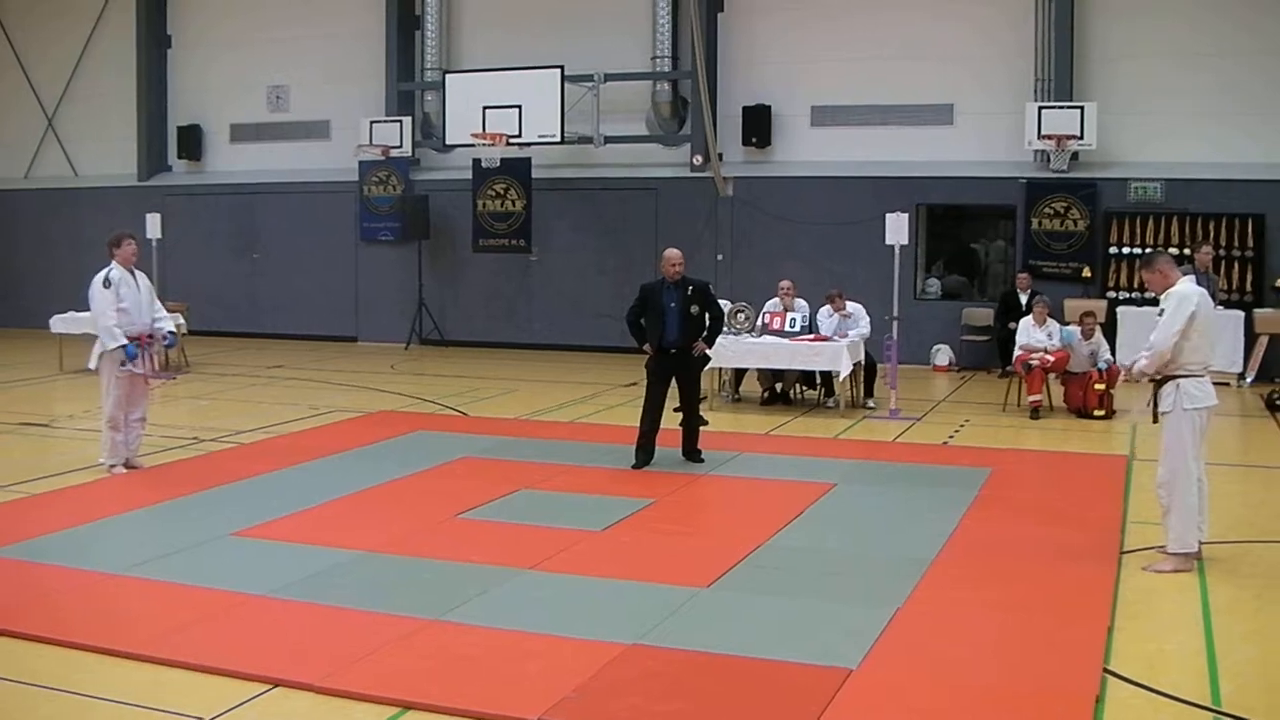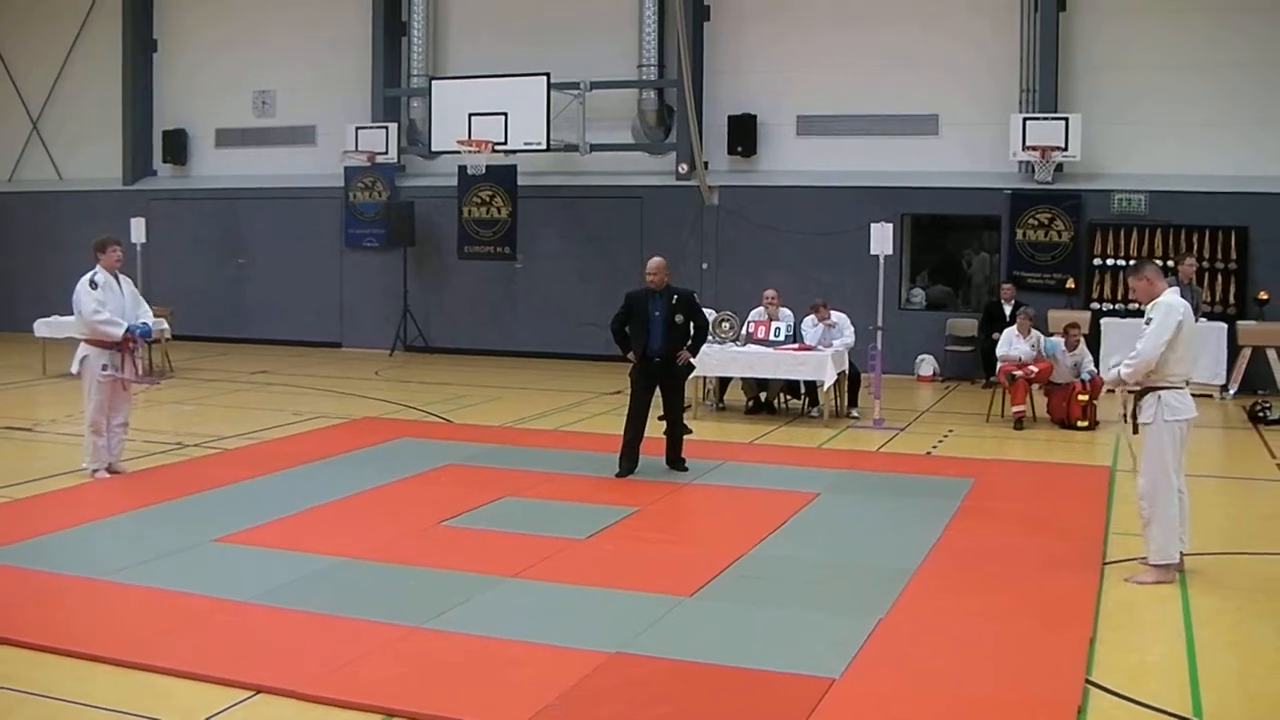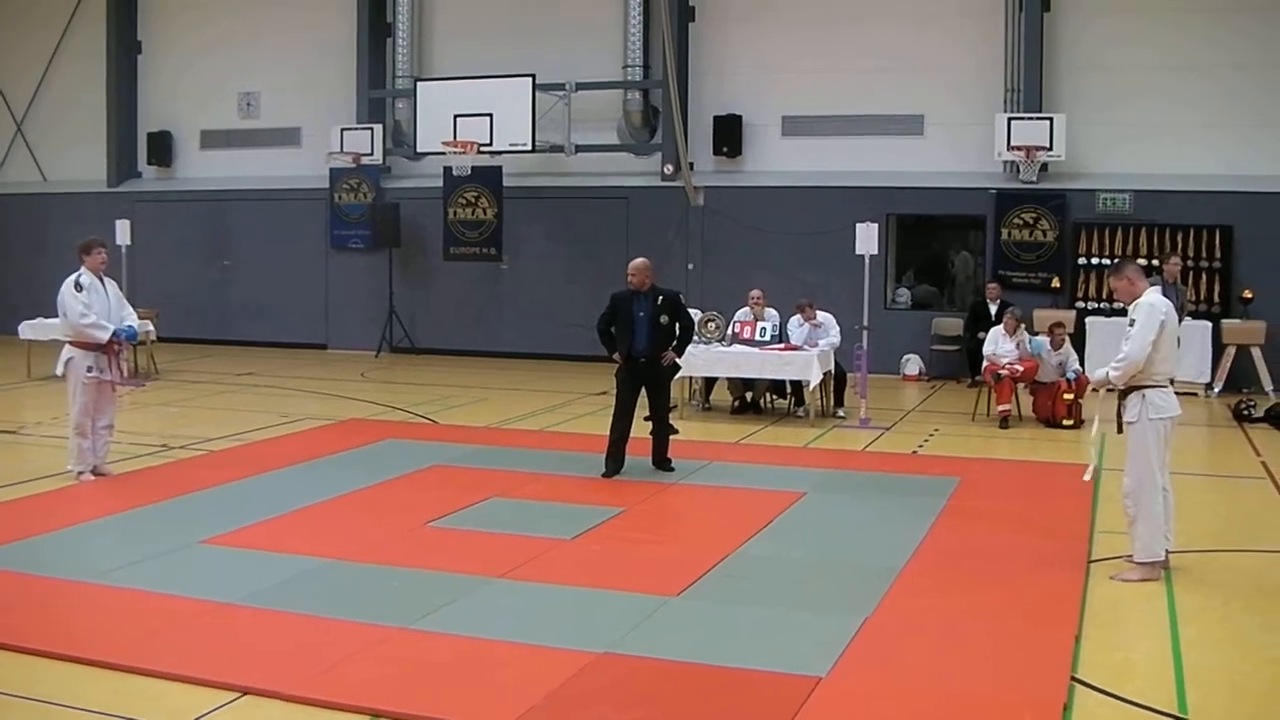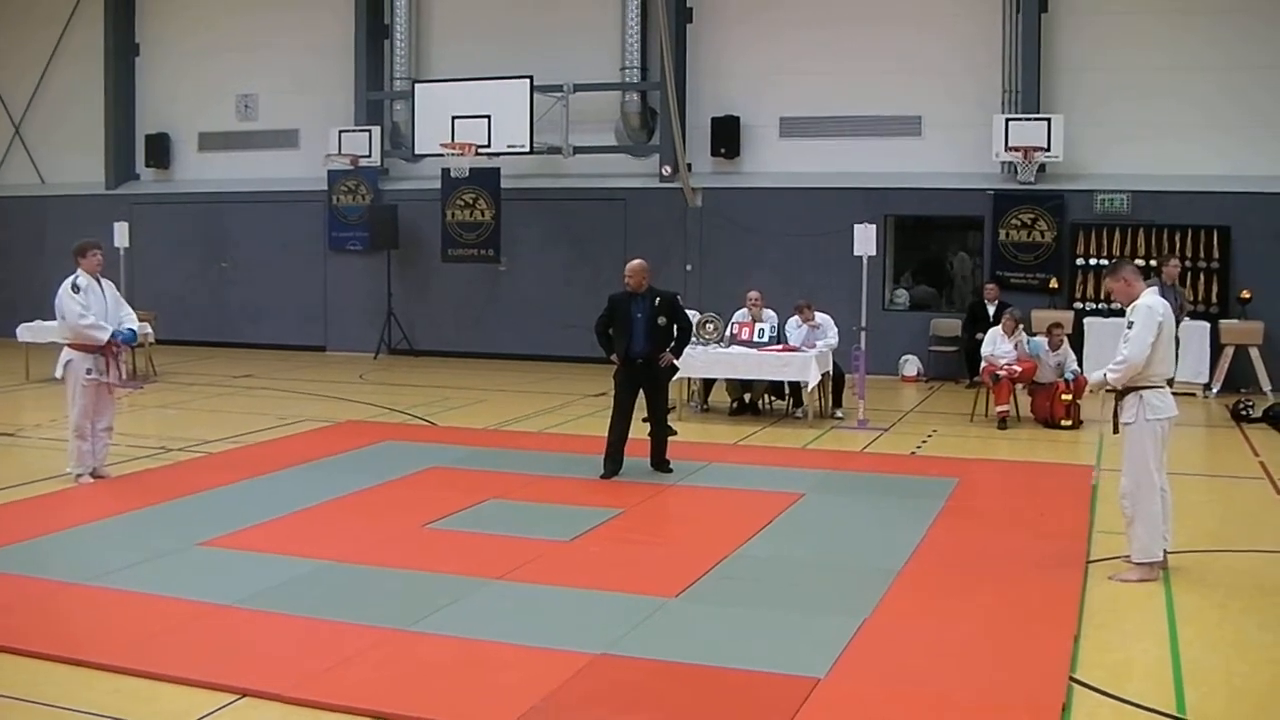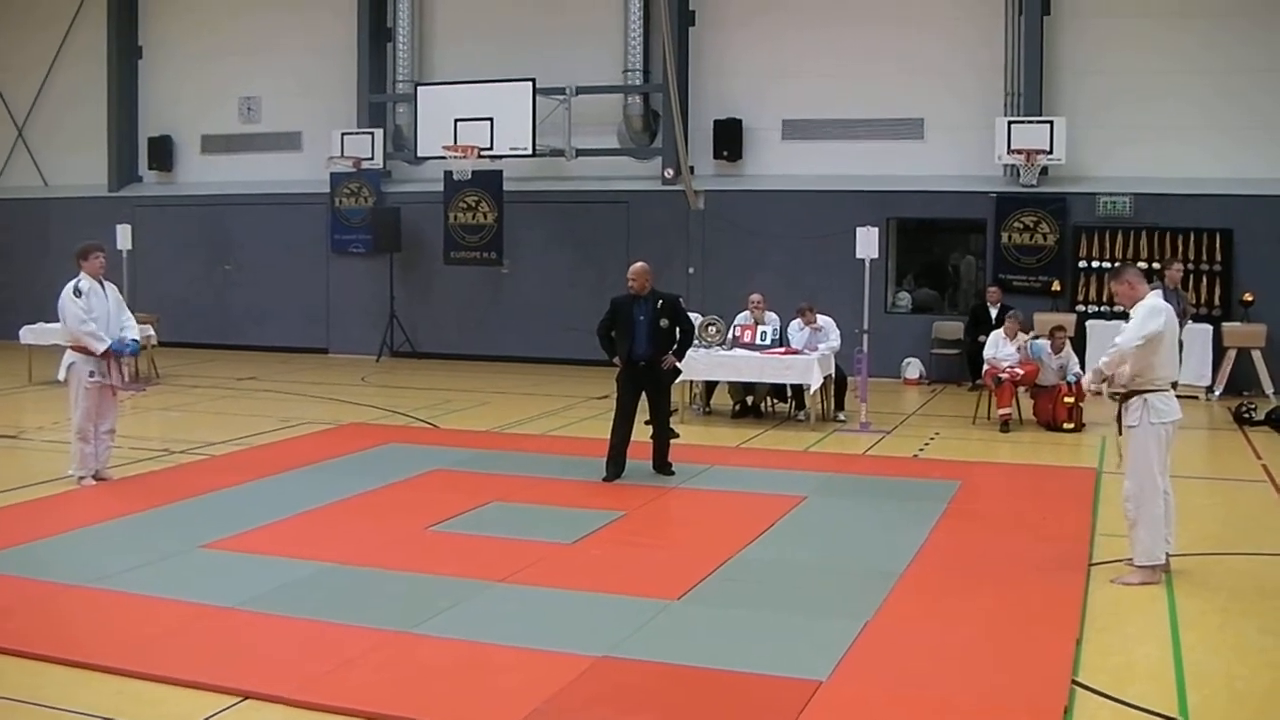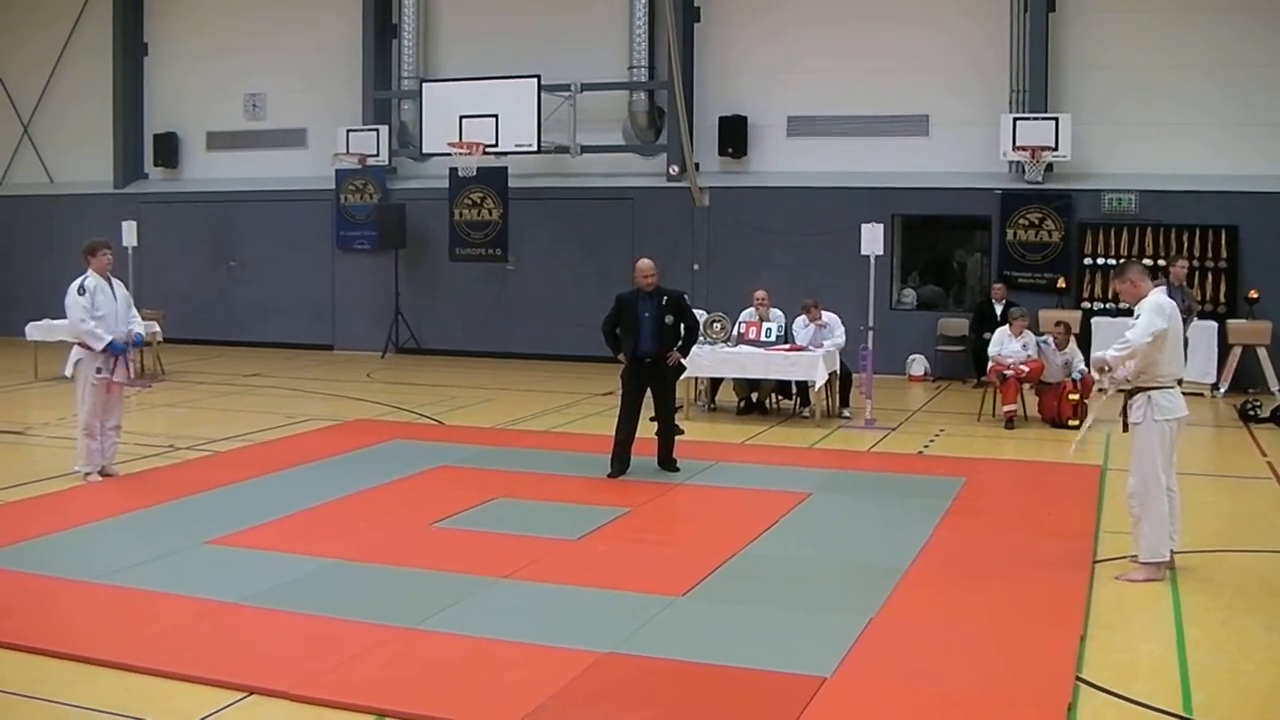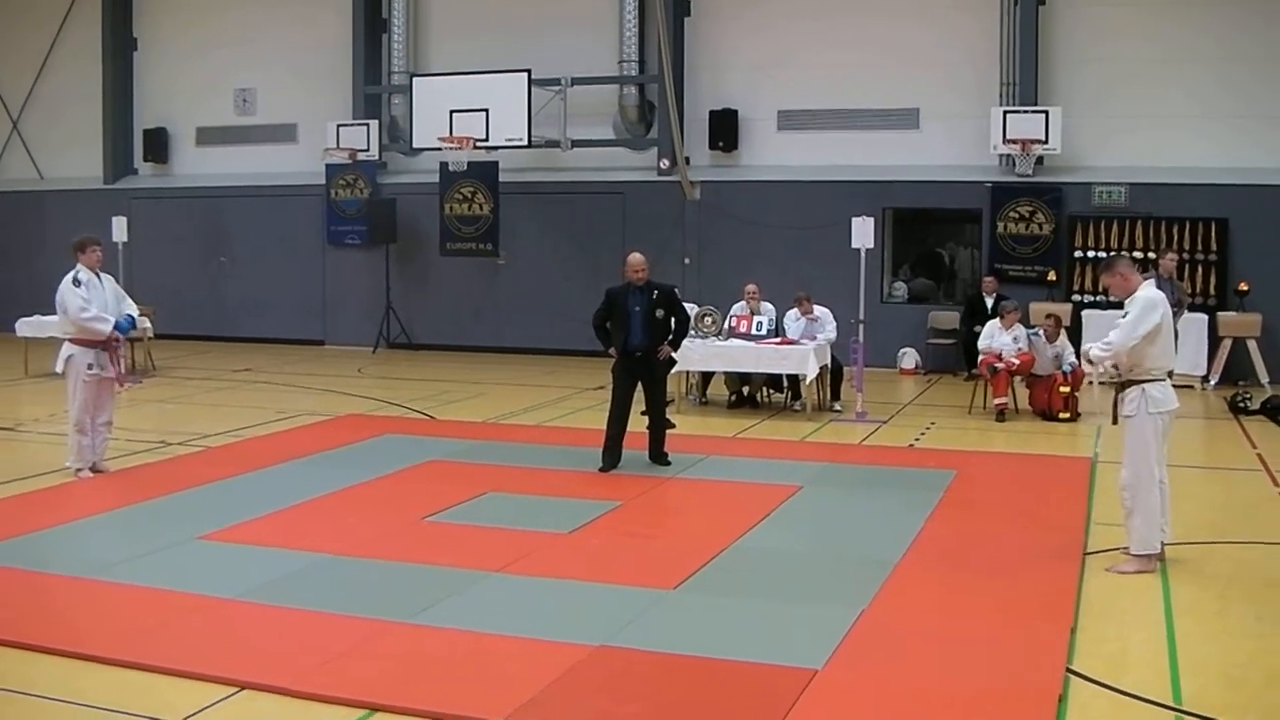
dt=0.4s
person 1, frame 1
left shoulder: (1179, 296)
right shoulder: (1196, 293)
left elbow: (1161, 343)
left wrist: (1139, 368)
right wrist: (1151, 363)
left hip: (1183, 393)
right hip: (1194, 389)
left knee: (1175, 474)
right knee: (1190, 470)
left ankle: (1181, 553)
right ankle: (1191, 540)
person 1, frame 2
left shoulder: (1166, 307)
right shoulder: (1175, 305)
left elbow: (1146, 355)
left wrist: (1118, 374)
right wrist: (1129, 369)
left hip: (1163, 405)
right hip: (1171, 402)
left knee: (1156, 485)
right knee: (1170, 481)
left ankle: (1163, 565)
right ankle: (1172, 552)
person 1, frame 3
left shoulder: (1148, 306)
right shoulder: (1158, 304)
left elbow: (1134, 356)
left wrist: (1105, 376)
right wrist: (1115, 376)
left hip: (1148, 403)
right hip: (1155, 399)
left knee: (1141, 483)
right knee: (1155, 480)
left ankle: (1149, 562)
right ankle: (1157, 550)
person 1, frame 4
left shoulder: (1145, 308)
right shoulder: (1154, 305)
left elbow: (1133, 358)
left wrist: (1104, 378)
right wrist: (1113, 377)
left hip: (1145, 404)
right hip: (1152, 400)
left knee: (1139, 484)
right knee: (1153, 479)
left ankle: (1147, 562)
right ankle: (1156, 550)
person 1, frame 5
left shoulder: (1149, 309)
right shoulder: (1158, 308)
left elbow: (1124, 347)
left wrist: (1101, 370)
right wrist: (1117, 375)
left hip: (1149, 407)
right hip: (1156, 403)
left knee: (1142, 486)
right knee: (1156, 483)
left ankle: (1148, 565)
right ankle: (1158, 553)
person 1, frame 6
left shoulder: (1155, 306)
right shoulder: (1163, 305)
left elbow: (1133, 343)
left wrist: (1103, 358)
right wrist: (1119, 365)
left hip: (1154, 404)
right hip: (1163, 400)
left knee: (1146, 484)
right knee: (1162, 480)
left ankle: (1153, 562)
right ankle: (1162, 550)
person 1, frame 7
left shoulder: (1145, 300)
right shoulder: (1152, 298)
left elbow: (1118, 343)
left wrist: (1091, 352)
right wrist: (1120, 365)
left hip: (1145, 398)
right hip: (1152, 393)
left knee: (1138, 476)
right knee: (1152, 472)
left ankle: (1144, 554)
right ankle: (1153, 542)
person 2, frame 1
left shoulder: (141, 278)
right shoulder: (107, 278)
left elbow: (155, 309)
right elbow: (104, 317)
left wrist: (167, 331)
right wrist: (122, 346)
left hip: (139, 350)
right hip: (118, 350)
left knee: (137, 408)
right knee: (115, 408)
left ankle: (130, 455)
right ankle: (114, 459)
person 2, frame 2
left shoulder: (126, 282)
right shoulder: (90, 282)
left elbow: (142, 310)
right elbow: (94, 317)
left wrist: (143, 326)
right wrist: (126, 329)
left hip: (121, 355)
right hip: (97, 355)
left knee: (120, 412)
right knee: (97, 413)
left ankle: (113, 459)
right ankle: (97, 464)
person 2, frame 3
left shoulder: (110, 284)
right shoulder: (75, 284)
left elbow: (126, 312)
right elbow: (80, 319)
left wrist: (128, 329)
right wrist: (113, 332)
left hip: (106, 357)
right hip: (82, 356)
left knee: (105, 414)
right knee: (82, 415)
left ankle: (98, 462)
right ankle: (82, 466)
person 2, frame 4
left shoulder: (107, 286)
right shoulder: (72, 286)
left elbow: (125, 312)
right elbow: (79, 320)
left wrist: (129, 331)
right wrist: (111, 334)
left hip: (104, 358)
right hip: (81, 359)
left knee: (104, 416)
right knee: (81, 417)
left ankle: (97, 464)
right ankle: (81, 468)
person 2, frame 5
left shoulder: (110, 289)
right shoulder: (75, 289)
left elbow: (125, 318)
right elbow: (79, 325)
left wrist: (131, 340)
right wrist: (108, 345)
left hip: (107, 362)
right hip: (84, 361)
left knee: (107, 418)
right knee: (84, 419)
left ankle: (100, 466)
right ankle: (83, 471)
person 2, frame 6
left shoulder: (117, 286)
right shoulder: (82, 286)
left elbow: (130, 314)
right elbow: (80, 323)
left wrist: (136, 333)
right wrist: (109, 343)
left hip: (115, 358)
right hip: (91, 357)
left knee: (113, 415)
right knee: (90, 415)
left ankle: (106, 462)
right ankle: (89, 467)
person 2, frame 7
left shoulder: (107, 281)
right shoulder: (73, 281)
left elbow: (126, 303)
right elbow: (81, 314)
left wrist: (128, 318)
right wrist: (114, 324)
left hip: (105, 353)
right hip: (82, 353)
left knee: (104, 410)
right knee: (81, 411)
left ankle: (96, 458)
right ankle: (80, 463)
person 3, frame 1
left shoulder: (699, 288)
right shoulder: (649, 290)
left elbow: (718, 315)
right elbow: (632, 317)
left wrist: (707, 341)
right wrist: (643, 342)
left hip: (689, 356)
right hip: (660, 356)
left knee: (691, 407)
right knee: (651, 407)
left ankle: (691, 450)
right ankle: (644, 453)
person 3, frame 2
left shoulder: (684, 297)
right shoulder: (634, 298)
left elbow: (702, 325)
right elbow: (616, 325)
left wrist: (692, 350)
right wrist: (627, 350)
left hip: (673, 365)
right hip: (644, 365)
left knee: (675, 416)
right knee: (636, 415)
left ankle: (675, 459)
right ankle: (628, 462)
person 3, frame 3
left shoulder: (669, 298)
right shoulder: (619, 299)
left elbow: (687, 325)
right elbow: (602, 325)
left wrist: (677, 351)
right wrist: (613, 351)
left hip: (658, 365)
right hip: (629, 365)
left knee: (660, 416)
right knee: (621, 416)
left ankle: (661, 459)
right ankle: (614, 462)
person 3, frame 4
left shoulder: (667, 299)
right shoulder: (617, 300)
left elbow: (686, 326)
right elbow: (600, 327)
left wrist: (674, 352)
right wrist: (610, 352)
left hip: (655, 366)
right hip: (627, 366)
left knee: (659, 417)
right knee: (619, 417)
left ankle: (659, 460)
right ankle: (612, 464)
person 3, frame 5
left shoulder: (669, 302)
right shoulder: (619, 303)
left elbow: (688, 329)
right elbow: (603, 330)
left wrist: (677, 355)
right wrist: (613, 355)
left hip: (658, 369)
right hip: (630, 369)
left knee: (661, 419)
right knee: (622, 419)
left ankle: (661, 463)
right ankle: (614, 466)
person 3, frame 6
left shoulder: (674, 298)
right shoulder: (624, 300)
left elbow: (692, 325)
right elbow: (607, 327)
left wrist: (682, 351)
right wrist: (618, 352)
left hip: (663, 365)
right hip: (635, 366)
left knee: (666, 416)
right knee: (627, 416)
left ankle: (666, 459)
right ankle: (619, 463)
person 3, frame 7
left shoulder: (664, 292)
right shoulder: (614, 294)
left elbow: (683, 319)
right elbow: (598, 321)
left wrist: (673, 345)
right wrist: (609, 346)
left hip: (654, 359)
right hip: (625, 360)
left knee: (657, 410)
right knee: (618, 410)
left ankle: (657, 453)
right ankle: (611, 457)
